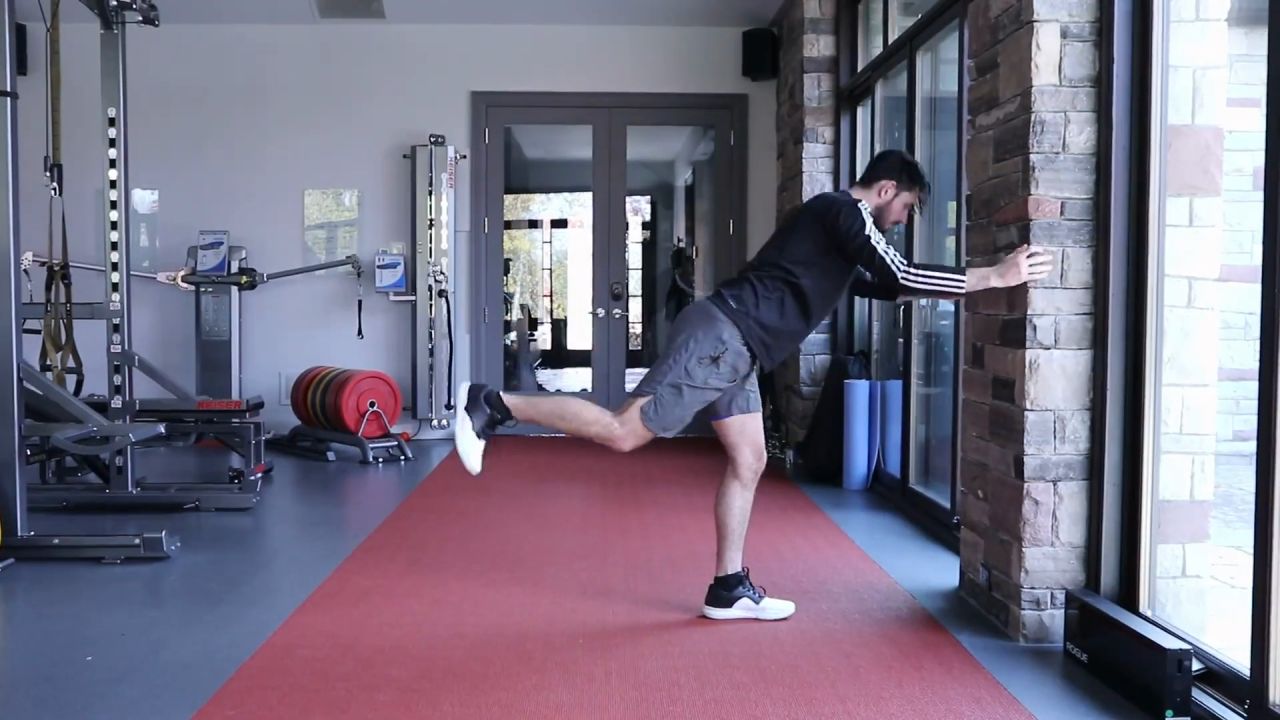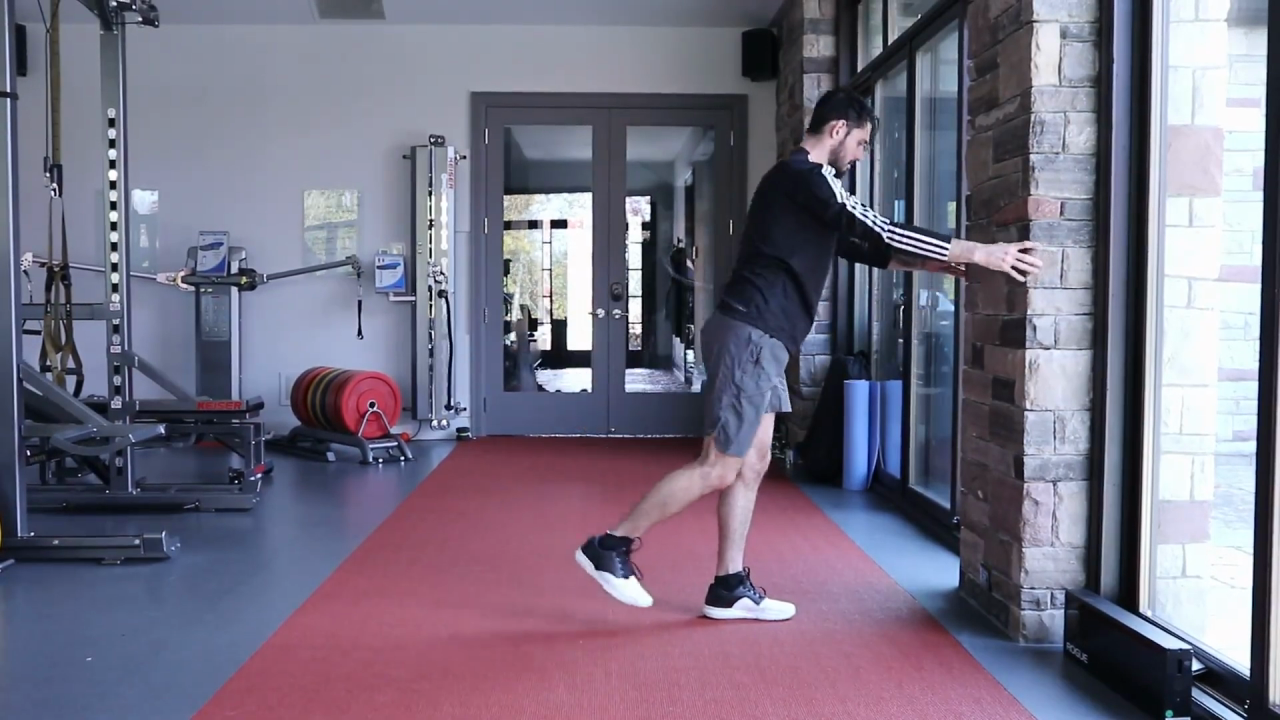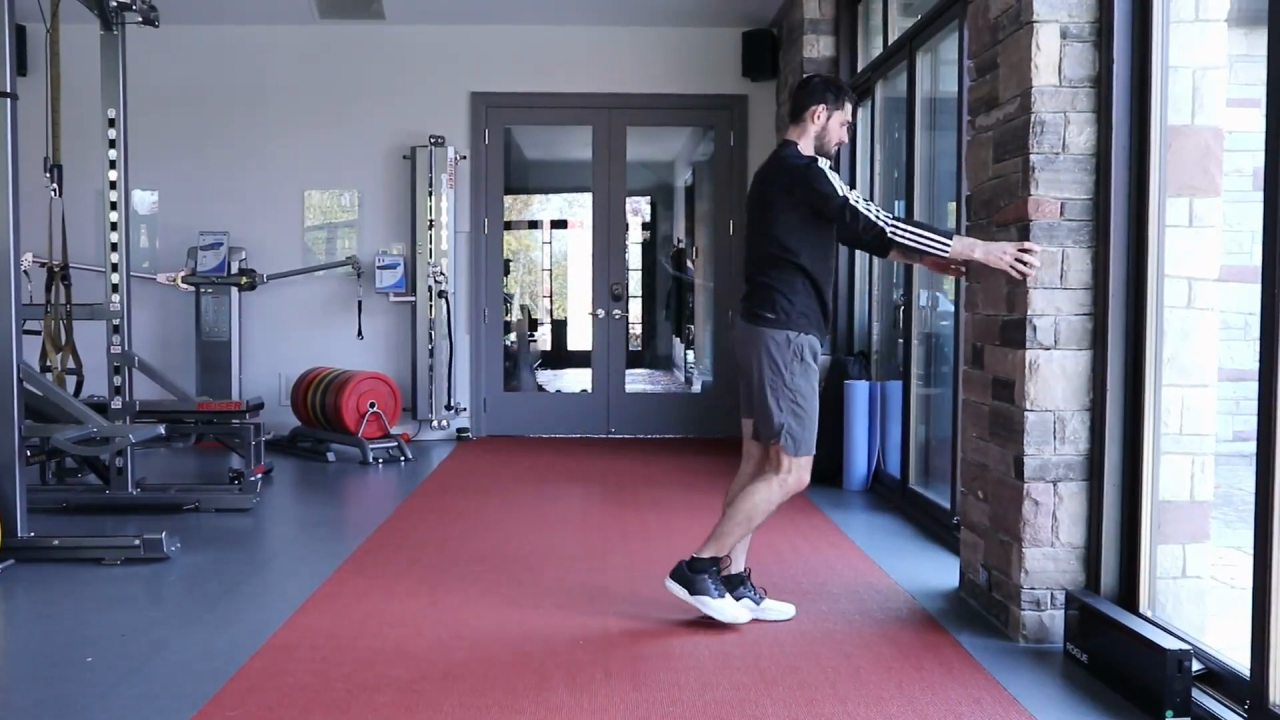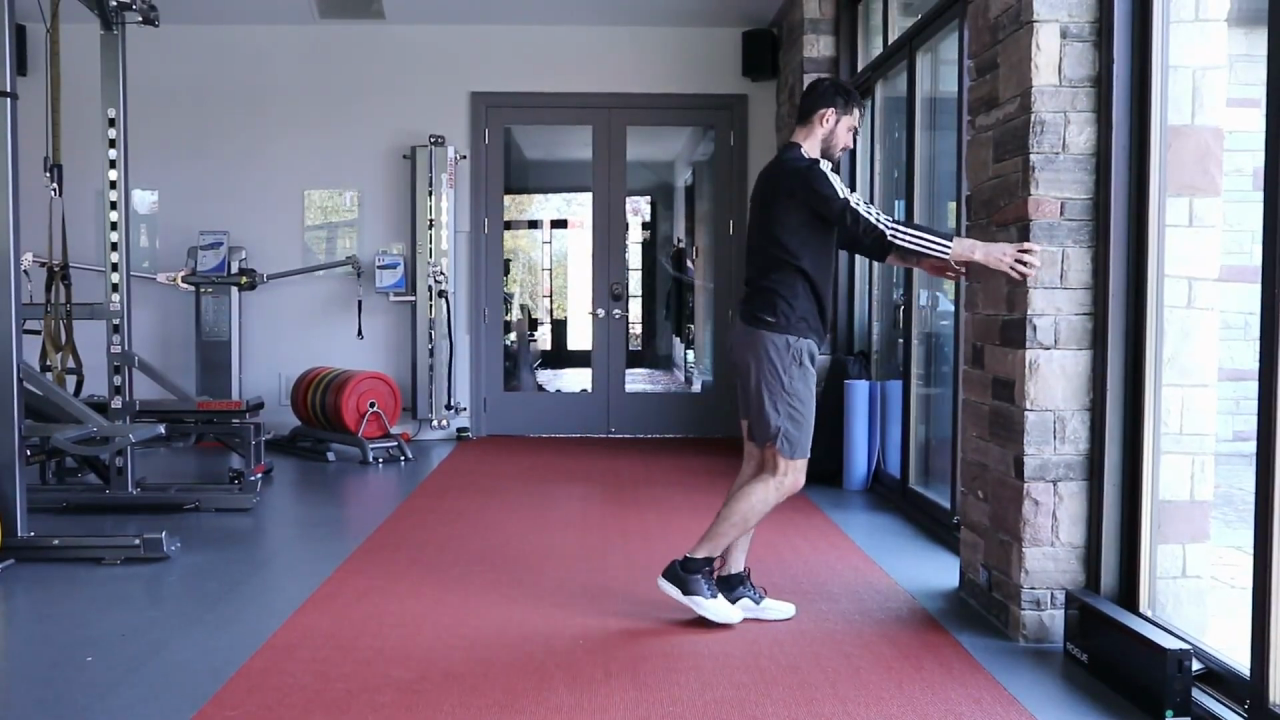
dt=0.4s
person 1, frame 1
left shoulder: (834, 218)
right shoulder: (844, 210)
left elbow: (871, 283)
right elbow: (897, 274)
left wrist: (950, 285)
right wrist: (994, 275)
left hip: (735, 345)
right hip: (721, 336)
left knee: (748, 462)
right knee: (627, 431)
left ankle: (728, 587)
right ankle: (494, 406)
person 1, frame 2
left shoulder: (797, 180)
right shoulder: (807, 177)
left elbow: (857, 244)
right elbow: (877, 231)
left wrist: (931, 264)
right wrist: (978, 252)
left hip: (758, 336)
right hip: (750, 334)
left knee: (752, 463)
right knee: (721, 469)
left ankle: (729, 587)
right ankle: (609, 548)
person 1, frame 3
left shoulder: (783, 170)
right shoulder: (804, 171)
left elbow: (856, 230)
right elbow: (877, 225)
left wrist: (923, 259)
right wrist: (978, 250)
left hip: (770, 330)
right hip: (784, 334)
left knee: (760, 464)
right knee: (789, 473)
left ankle: (733, 583)
right ankle: (698, 569)
person 1, frame 4
left shoulder: (787, 171)
right shoulder: (805, 173)
left elbow: (856, 236)
right elbow: (879, 228)
left wrist: (921, 262)
right wrist: (980, 252)
left hip: (771, 332)
right hip: (782, 336)
left knee: (761, 466)
right knee: (785, 476)
left ankle: (731, 583)
right ankle: (690, 570)
